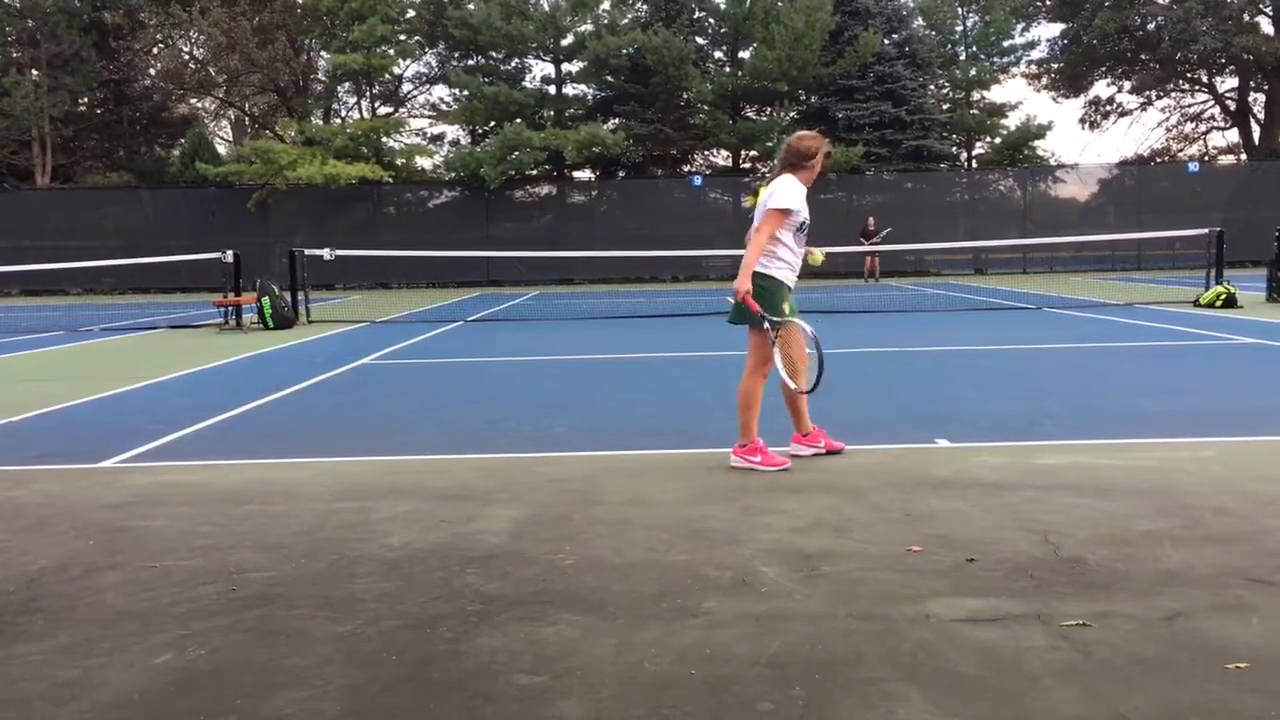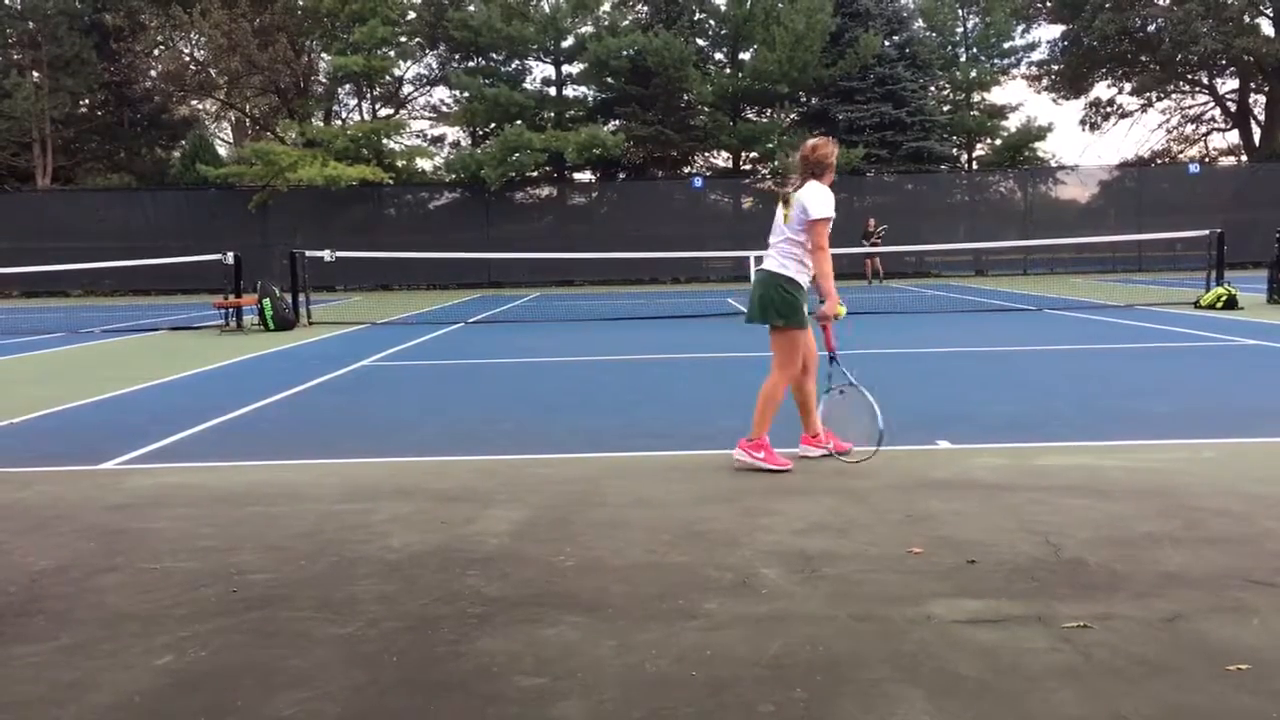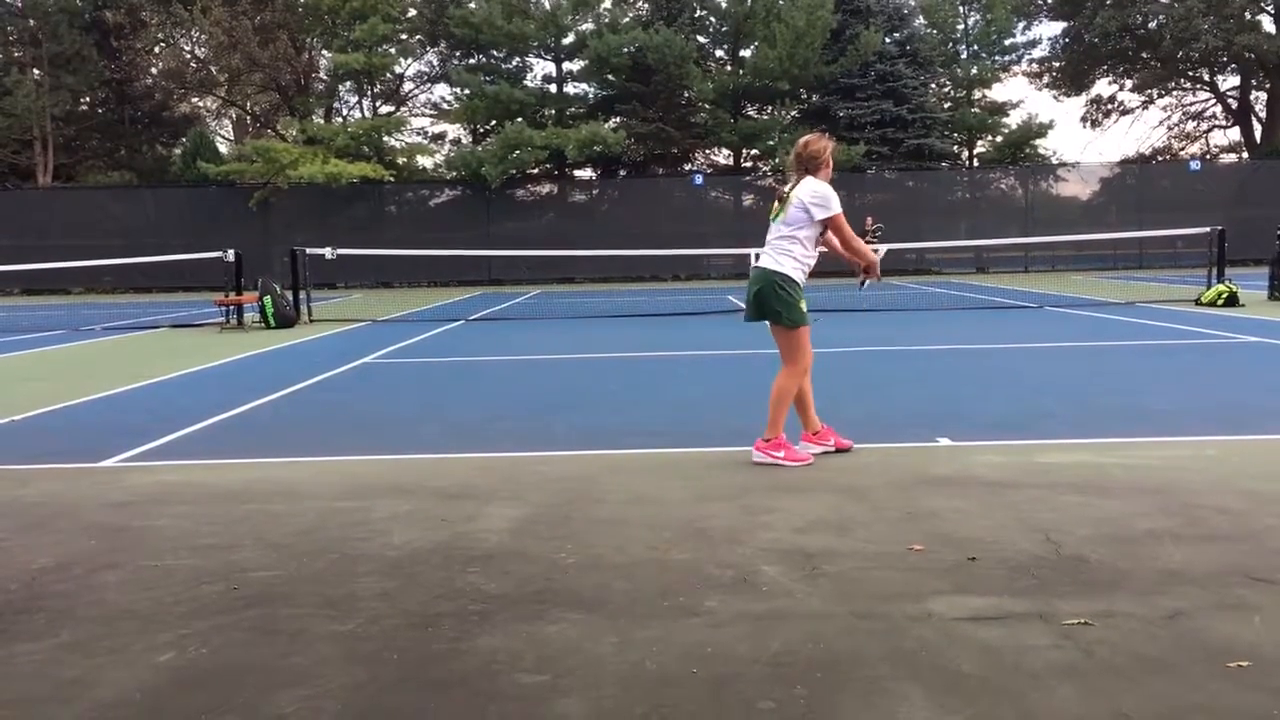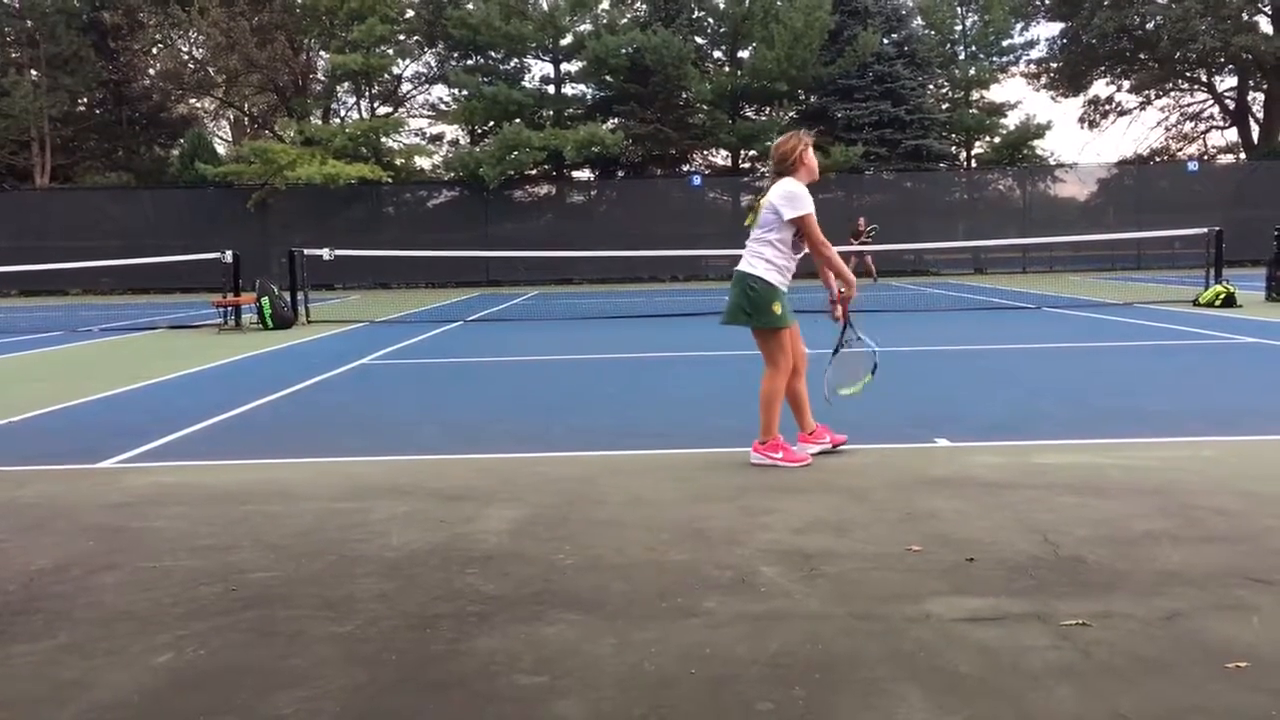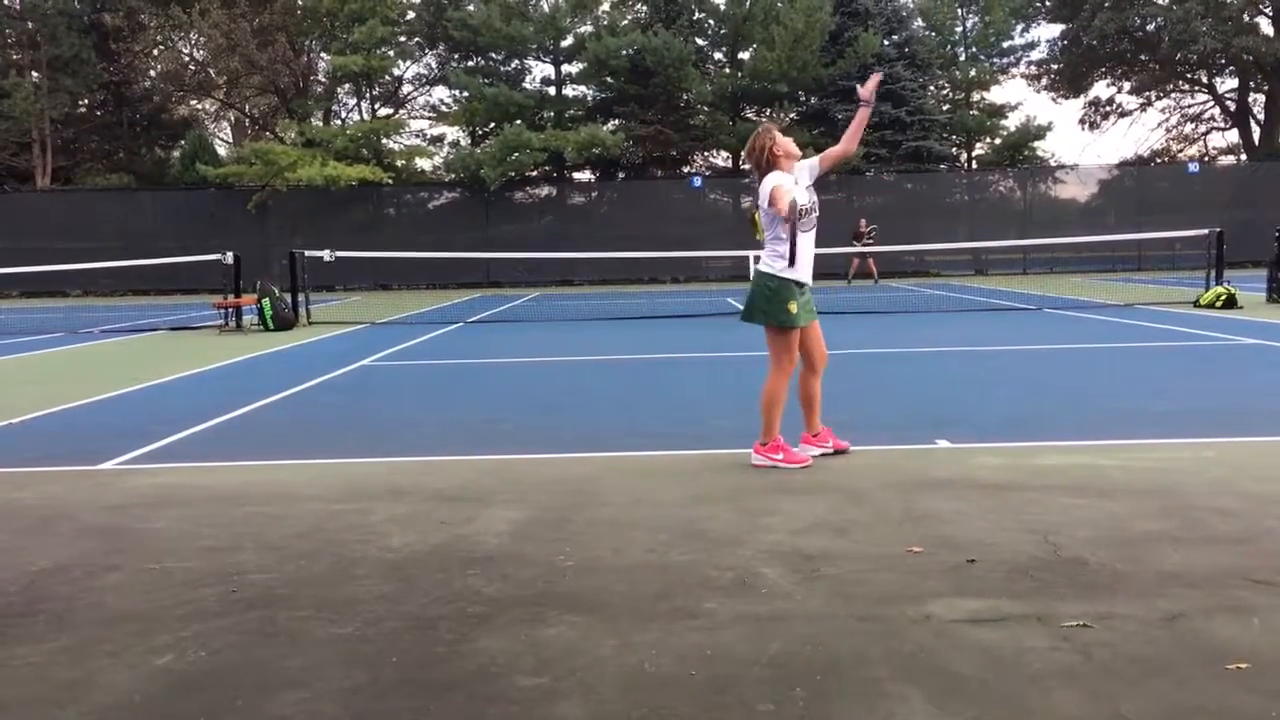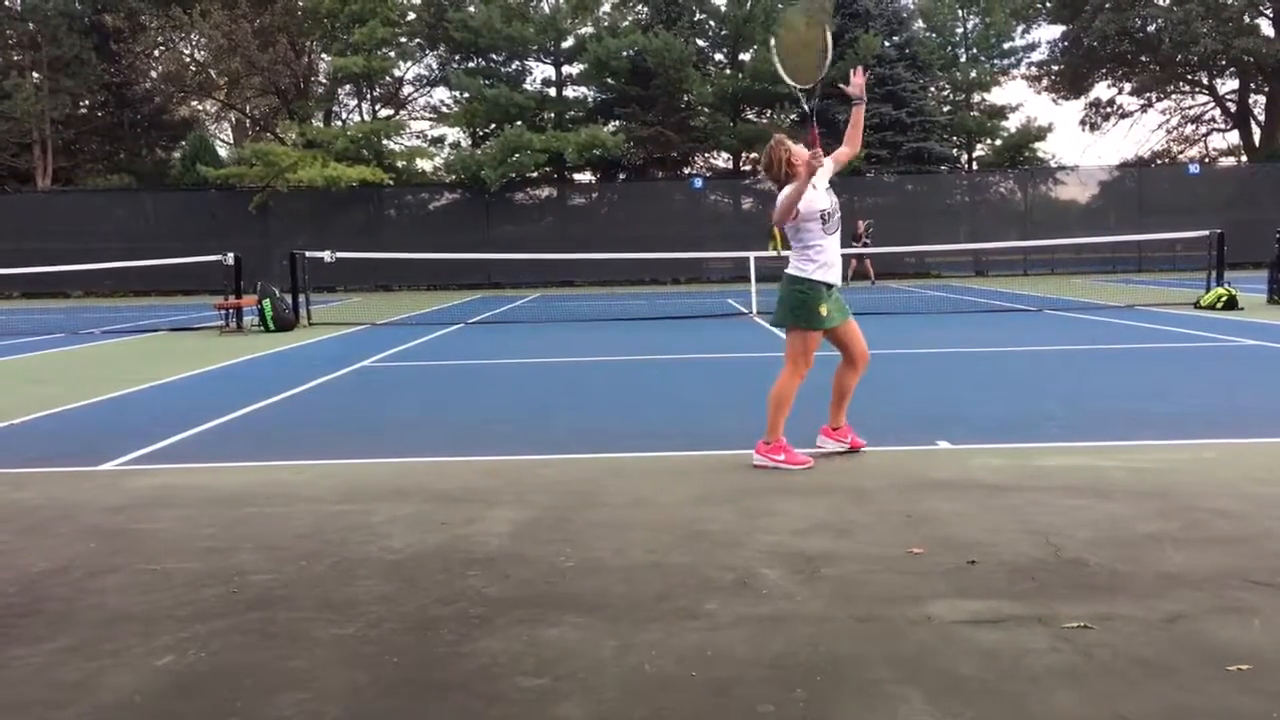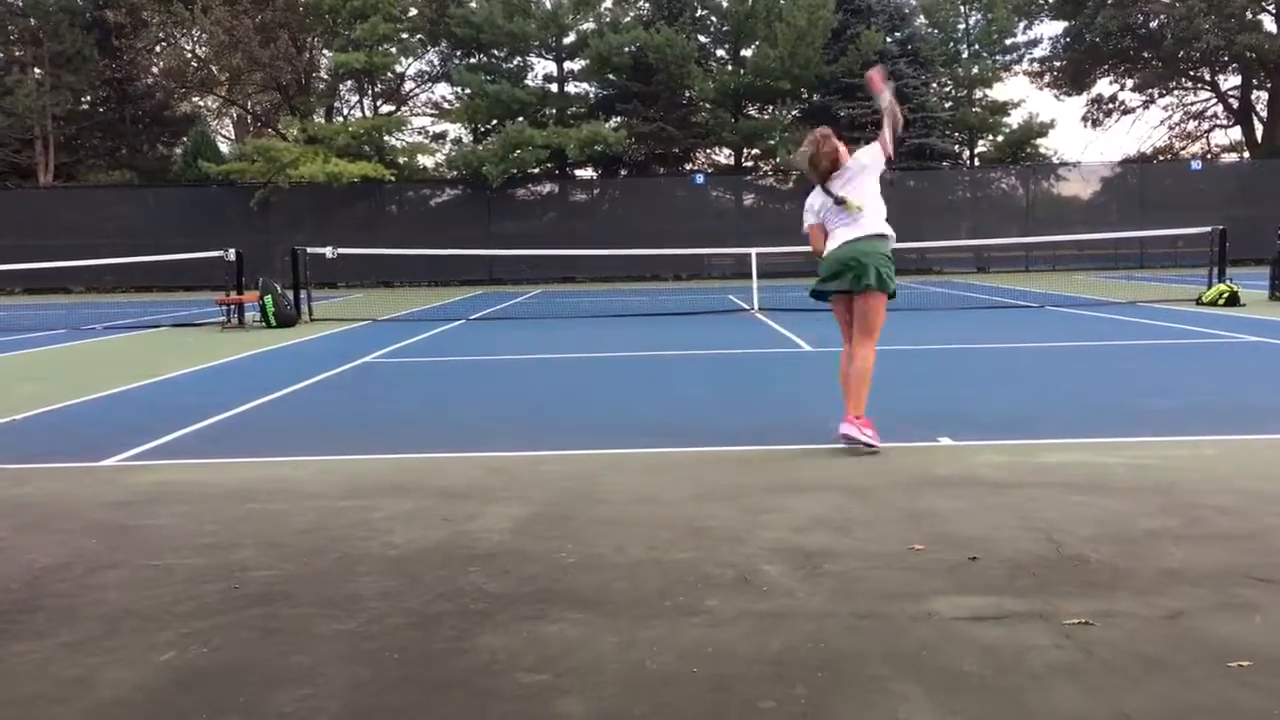
dt=0.4s
person 1, frame 1
left shoulder: (787, 186)
right shoulder: (789, 187)
left elbow: (763, 237)
right elbow: (761, 232)
left wrist: (802, 251)
right wrist: (745, 275)
left hip: (777, 284)
right hip: (768, 283)
right knee: (760, 366)
left ankle: (805, 436)
right ankle: (746, 448)
person 1, frame 2
left shoulder: (796, 192)
right shoulder: (820, 194)
right elbow: (820, 250)
left wrist: (826, 295)
right wrist: (830, 297)
left hip: (779, 281)
right hip: (784, 284)
left knee: (808, 361)
right knee: (785, 369)
left ankle: (814, 437)
right ankle: (754, 443)
person 1, frame 3
left shoulder: (798, 189)
right shoulder: (819, 190)
left elbow: (827, 238)
right elbow: (848, 240)
left wrist: (857, 260)
right wrist: (873, 262)
left hip: (772, 278)
right hip: (780, 280)
left knee: (800, 363)
right knee: (796, 365)
left ankle: (814, 433)
right ankle: (770, 443)
person 1, frame 4
left shoulder: (790, 192)
right shoulder: (793, 191)
left elbow: (812, 248)
right elbow: (819, 244)
left wrist: (834, 291)
right wrist: (848, 278)
left hip: (768, 286)
right hip: (759, 284)
left knee: (797, 362)
right knee: (780, 366)
left ankle: (810, 433)
right ankle: (767, 444)
person 1, frame 5
left shoulder: (802, 172)
right shoulder: (776, 181)
left elbow: (845, 146)
right elbow: (780, 203)
left wrist: (865, 105)
right wrist: (786, 213)
left hip: (798, 284)
right hip: (778, 283)
left knee: (816, 360)
right knee: (784, 366)
left ankle: (814, 435)
right ankle: (767, 446)
person 1, frame 6
left shoulder: (820, 175)
right shoulder: (793, 193)
left elbow: (851, 147)
right elbow: (782, 217)
left wrist: (858, 101)
right wrist: (804, 181)
left hip: (826, 288)
right hip: (807, 286)
left knee: (858, 356)
right knee: (797, 367)
left ankle: (835, 429)
right ankle: (770, 446)
person 1, frame 7
left shoulder: (814, 198)
right shoulder: (861, 163)
left elbow: (818, 247)
right elbow: (892, 127)
right wrist: (882, 93)
left hip: (837, 261)
right hip: (869, 254)
left knee: (853, 342)
right knee: (865, 343)
left ankle: (851, 416)
right ankle: (856, 419)
